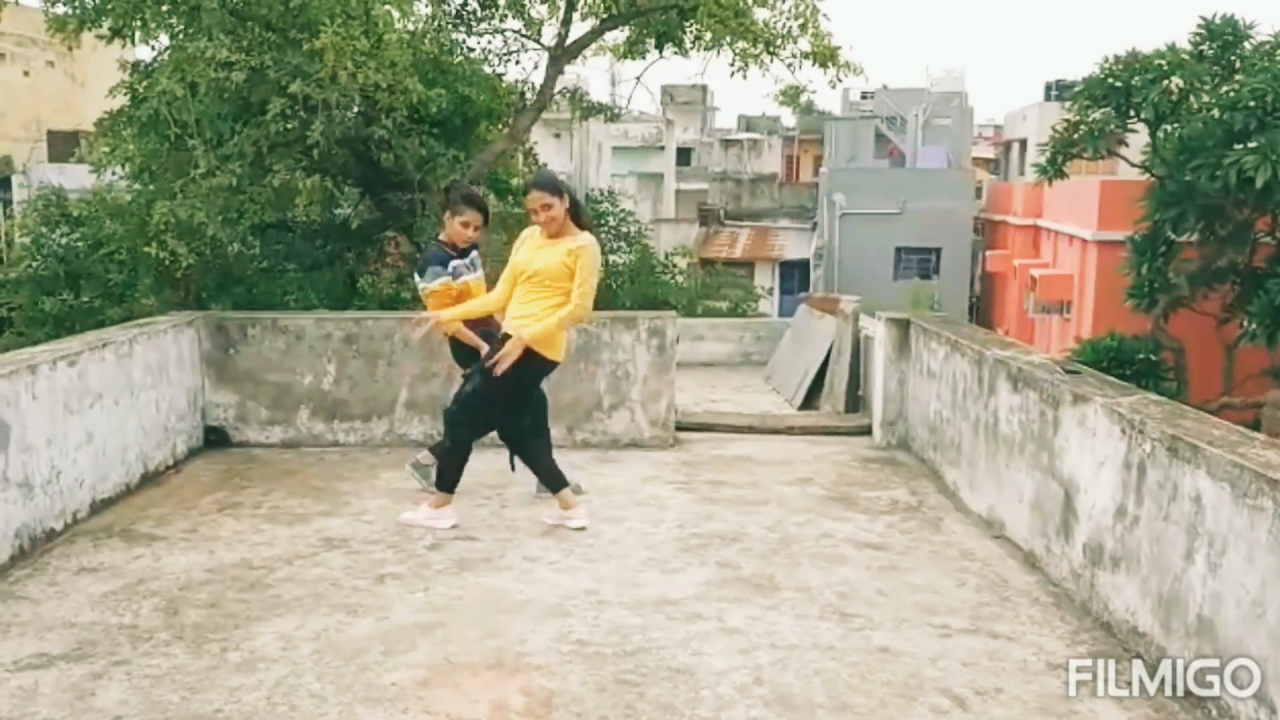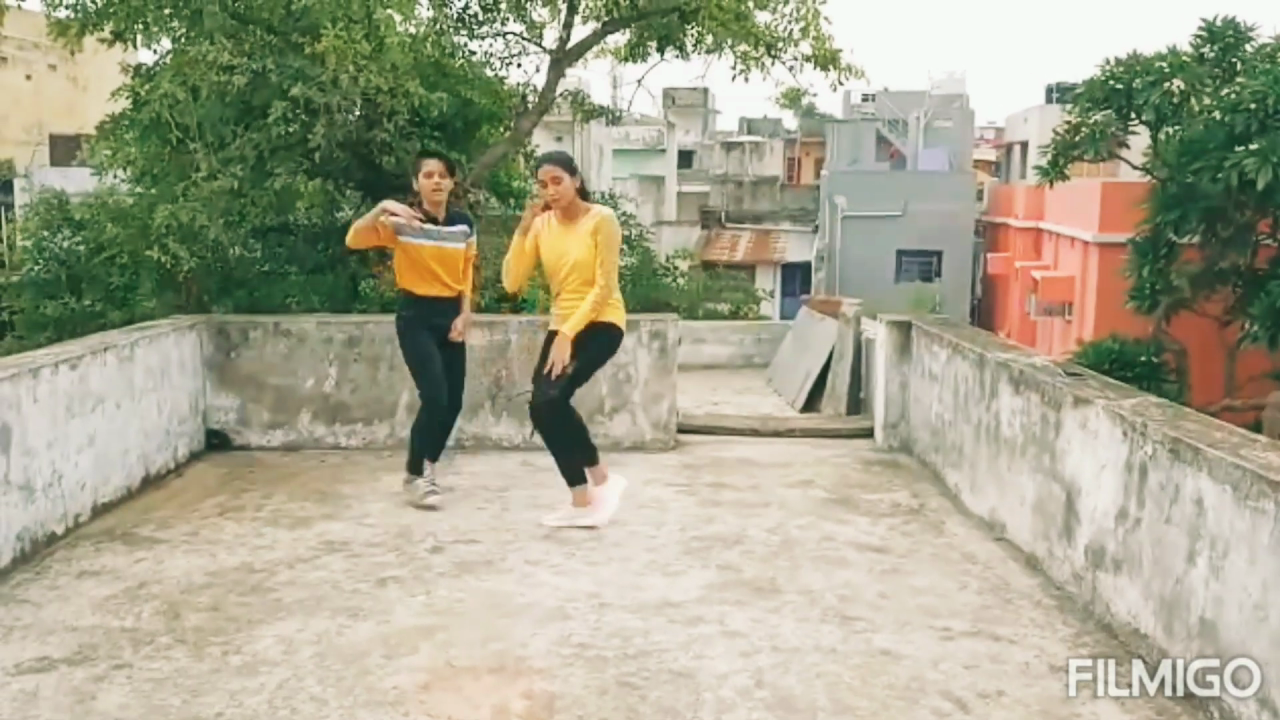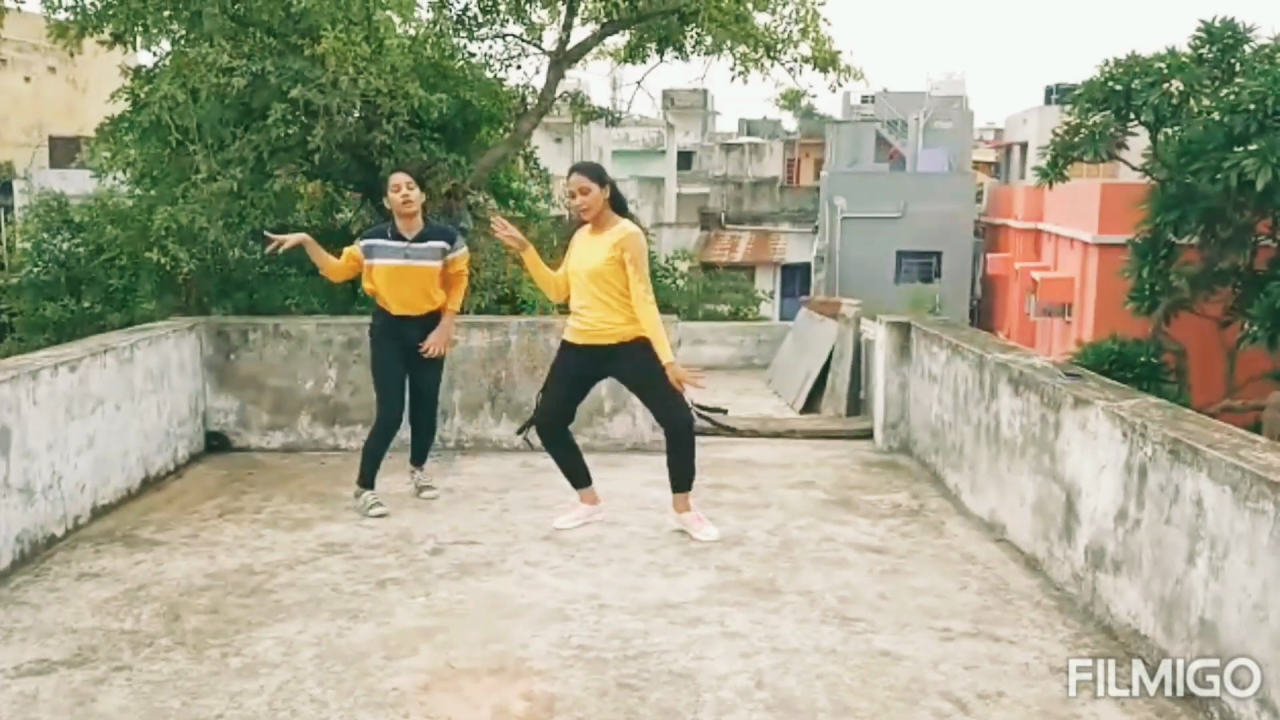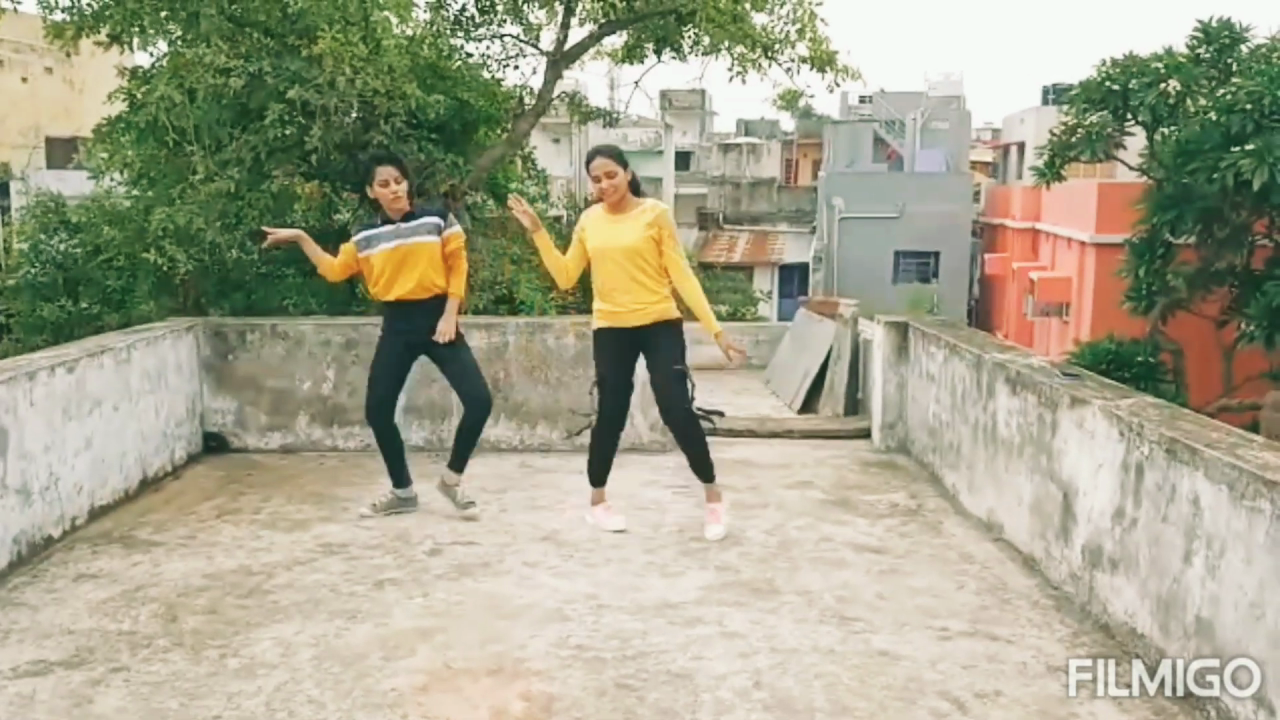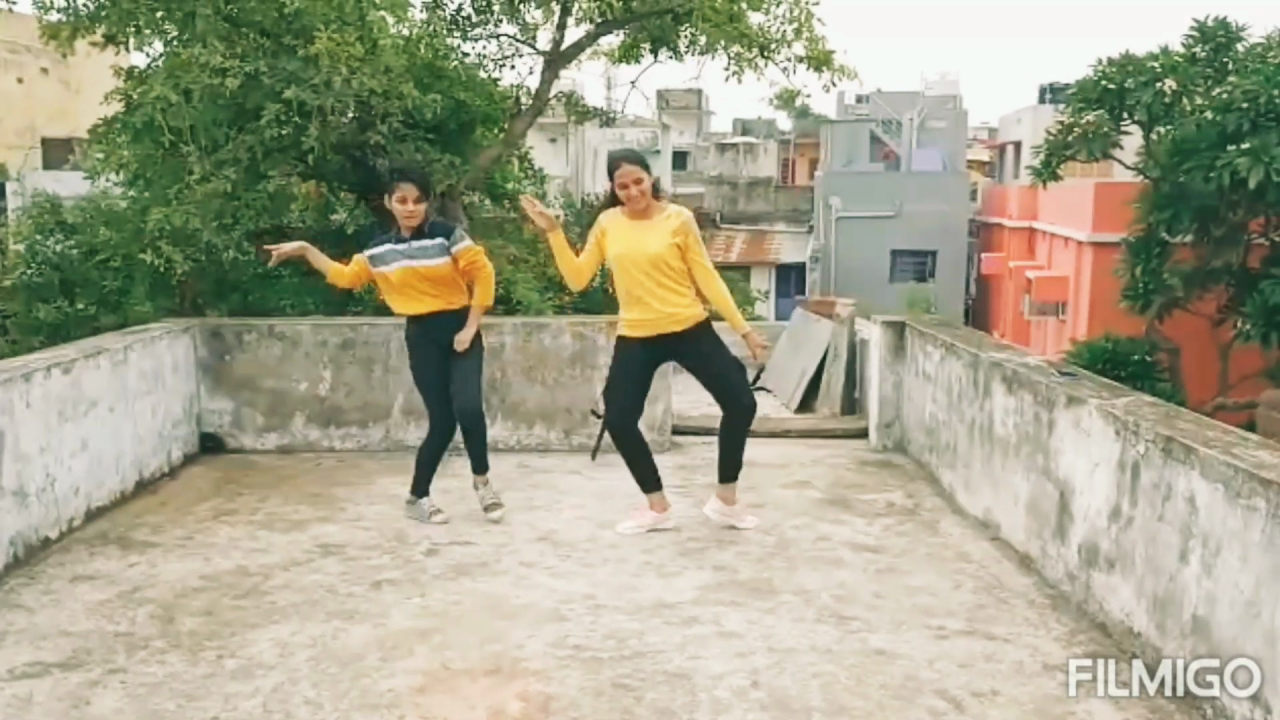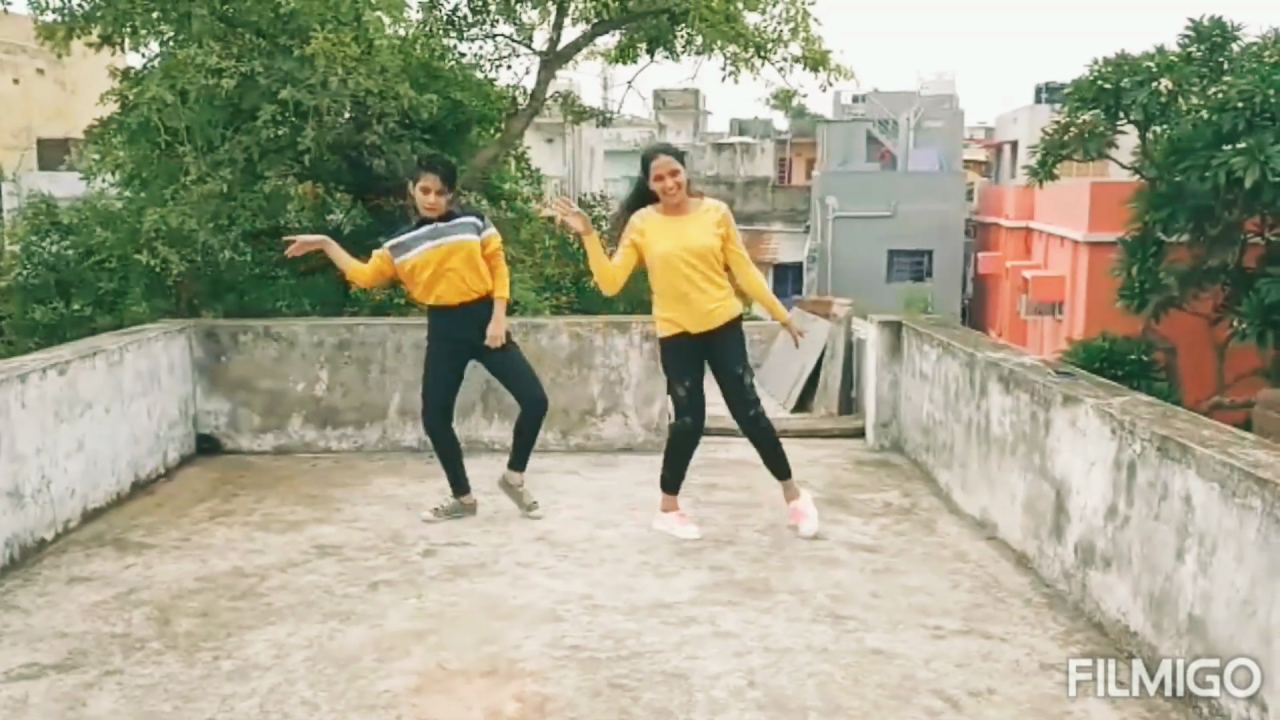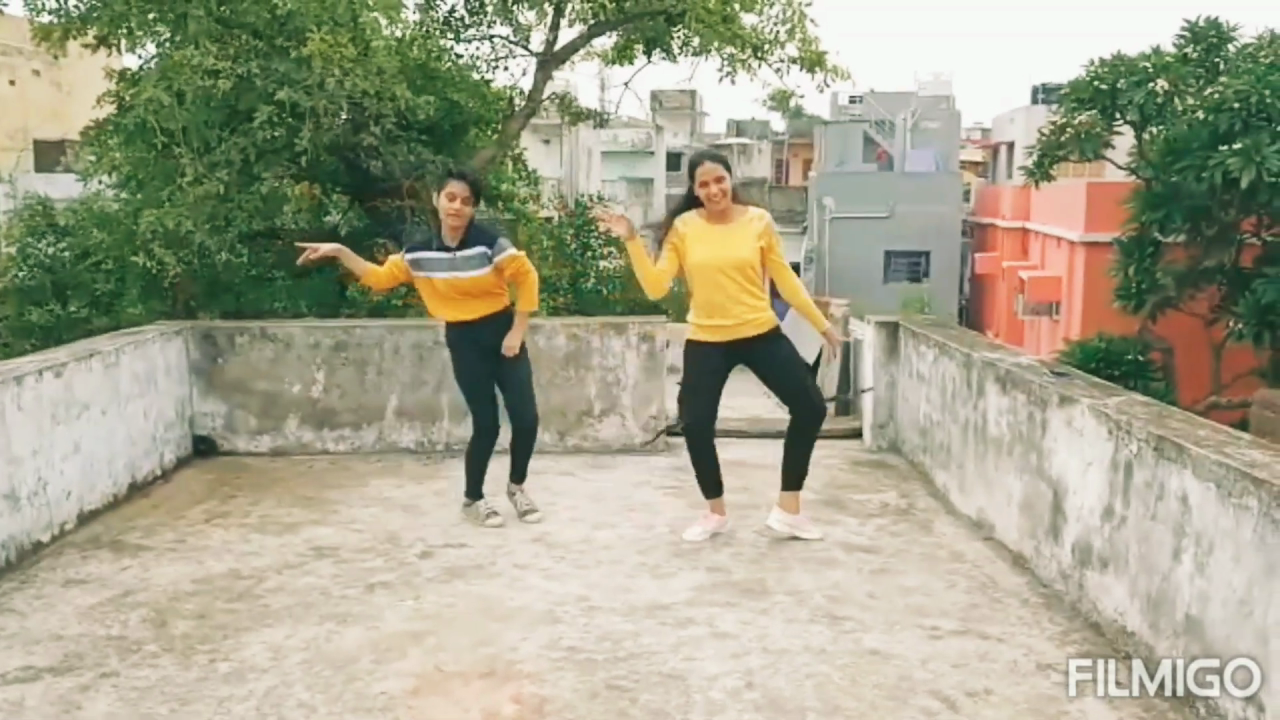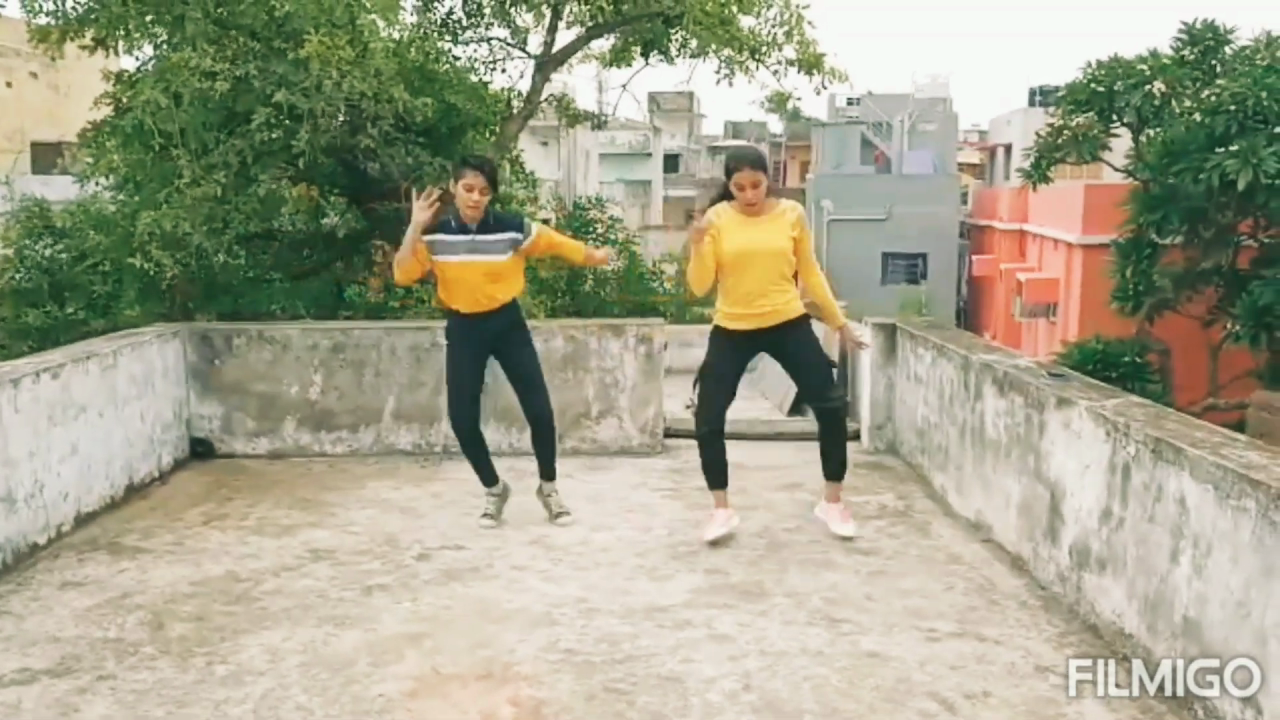
dt=0.3s
person 1, frame 1
left shoulder: (583, 245)
right shoulder: (528, 238)
left elbow: (580, 308)
right elbow: (501, 296)
left wrist: (523, 339)
right wrist: (448, 315)
left hip: (534, 348)
right hip: (515, 344)
left knee: (463, 413)
right knee: (515, 426)
left ankle: (441, 505)
right ankle: (568, 504)
person 1, frame 2
left shoulder: (602, 221)
right shoulder: (539, 225)
left elbow: (605, 287)
right elbow: (512, 283)
left wrist: (566, 334)
right wrist: (523, 232)
left hip: (600, 324)
right hip: (561, 326)
left knee: (547, 400)
right knee: (544, 410)
left ankle: (600, 477)
right ankle: (582, 501)
person 1, frame 3
left shoulder: (627, 235)
right shoulder: (580, 237)
left elbow: (643, 298)
right elbow: (558, 292)
left wrist: (667, 359)
right wrist: (525, 249)
left hip: (627, 343)
right hip: (578, 345)
left knee: (678, 420)
right knee: (547, 422)
left ankle: (684, 509)
right ankle: (589, 501)
person 1, frame 4
left shoulder: (655, 213)
right shoulder: (589, 220)
left elbow: (681, 274)
right elbow: (565, 276)
left wrist: (715, 330)
right wrist: (537, 229)
left hip: (659, 323)
right hip: (610, 328)
left knee: (677, 411)
right knee: (610, 413)
left ankle: (713, 499)
right ankle: (599, 501)
person 1, frame 5
left shoulder: (679, 219)
right shoulder: (606, 224)
left elbow: (706, 277)
right elbow: (577, 279)
left wrist: (743, 328)
right wrist: (553, 231)
left hip: (689, 328)
right hip: (636, 336)
left knee: (741, 403)
right knee: (618, 421)
left ankle: (725, 500)
right ankle: (658, 507)
person 1, frame 6
left shoulder: (715, 212)
right shoulder: (640, 223)
left elbow: (743, 269)
right elbow: (610, 284)
left wrist: (782, 316)
right wrist: (588, 235)
left hip: (723, 325)
right hip: (676, 333)
left knee: (749, 413)
right knee: (689, 422)
left ankle: (793, 495)
right ankle: (669, 509)
person 1, frame 7
left shoulder: (759, 221)
right shoulder: (683, 228)
left elbow: (784, 278)
right elbow: (655, 288)
left wrist: (822, 325)
right wrist: (632, 241)
left hip: (761, 334)
right hip: (707, 341)
left knee: (811, 408)
right knee: (696, 426)
left ankle: (788, 509)
right ankle: (715, 512)
person 1, frame 8
left shoulder: (792, 214)
right shoulder: (716, 219)
left elbow: (810, 273)
right elbow: (699, 285)
left wrist: (839, 321)
right wrist: (697, 247)
left hip: (787, 323)
right hip: (732, 329)
left knee: (830, 404)
right knee: (709, 415)
left ankle: (832, 501)
right ankle: (721, 508)
person 2, frame 1
left shoulder: (470, 251)
right shoulder: (436, 262)
right elbow: (444, 319)
left wrist: (502, 329)
right wrist: (484, 349)
left hip: (488, 335)
right hip: (472, 344)
left ankle: (429, 459)
person 2, frame 2
left shoulder: (463, 223)
right shoulder: (402, 221)
right elbow: (356, 239)
left wrist: (465, 312)
right wrist: (384, 208)
left hip: (452, 315)
right hip: (416, 317)
left knee: (453, 401)
right knee: (436, 398)
left ankle: (427, 465)
right ankle: (413, 477)
person 2, frame 3
left shoulder: (445, 237)
right shoulder: (374, 240)
left elbow: (458, 282)
right elbow: (338, 270)
left wrist: (445, 328)
right wrist: (306, 241)
left hip: (428, 331)
right hip: (388, 331)
left knee: (425, 411)
right knee: (390, 415)
left ankle: (418, 469)
right ankle: (364, 488)
person 2, frame 4
left shoulder: (436, 218)
right shoulder: (366, 237)
left elbow: (458, 263)
right elbow: (335, 270)
left wrist: (450, 315)
right wrist: (300, 238)
left hip: (438, 320)
right hip: (397, 326)
left knee: (480, 400)
right knee: (378, 410)
left ankle: (453, 478)
right ankle: (402, 490)
person 2, frame 5
left shoulder: (447, 234)
right shoulder: (380, 249)
left elbow: (483, 274)
right elbow: (347, 277)
left wrist: (471, 326)
right wrist: (305, 249)
left hip: (459, 329)
right hip: (422, 335)
left knee: (468, 409)
right knee: (442, 422)
left ankle: (482, 480)
right ankle: (419, 497)
person 2, frame 6
left shoulder: (472, 221)
right shoulder: (401, 242)
left elbow: (498, 267)
right elbow: (367, 275)
left wrist: (499, 318)
right wrist: (325, 244)
left hip: (484, 321)
right hip: (444, 332)
left knee: (535, 401)
right knee: (435, 419)
left ankle: (514, 477)
right ankle: (462, 496)
person 2, frame 7
left shoulder: (489, 241)
right shoulder: (419, 251)
left elbow: (526, 277)
right elbow: (381, 278)
left wrist: (518, 331)
right wrist: (338, 250)
left hip: (502, 331)
right hip: (463, 339)
left knee: (525, 418)
right knee: (486, 423)
left ankle: (517, 487)
right ankle: (473, 500)
person 2, frame 8
left shoulder: (511, 228)
right shoulder: (436, 233)
left elbow: (554, 242)
right elbow: (403, 276)
left wrist: (593, 256)
right wrist: (414, 229)
left hip: (507, 324)
right hip: (464, 331)
left knee: (539, 411)
right knee: (462, 419)
left ankle: (548, 486)
right ankle: (494, 488)
